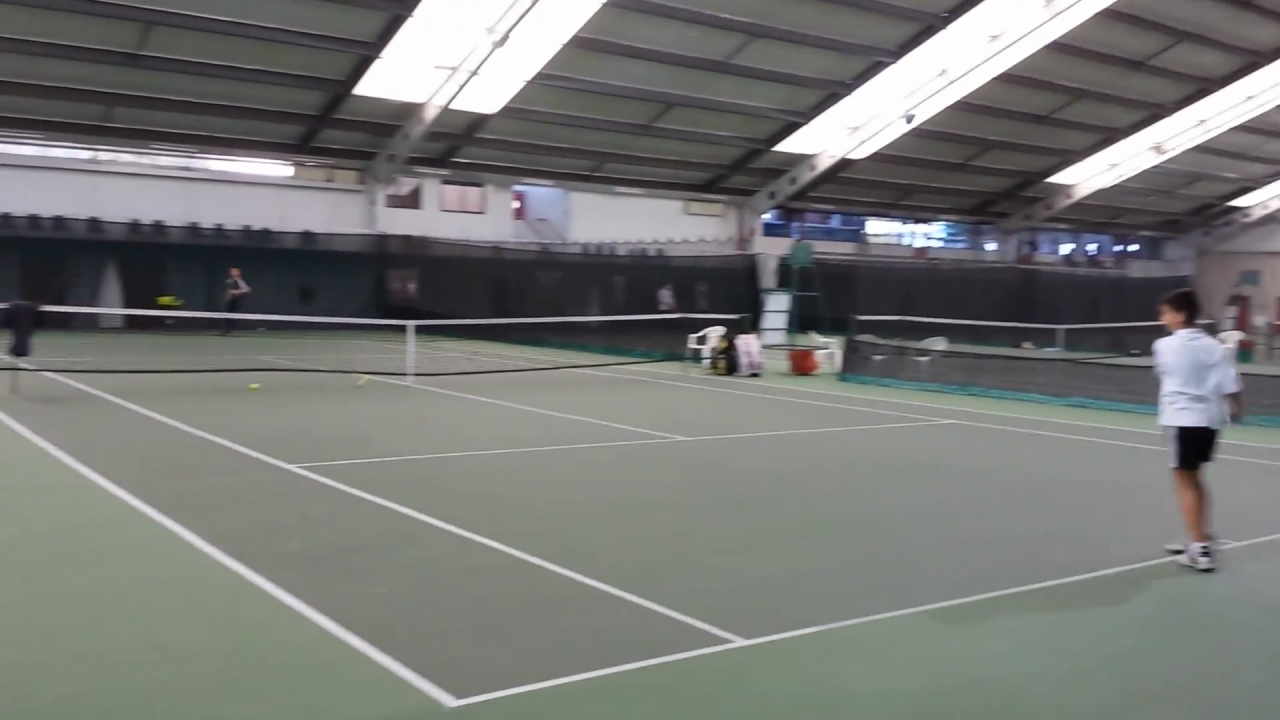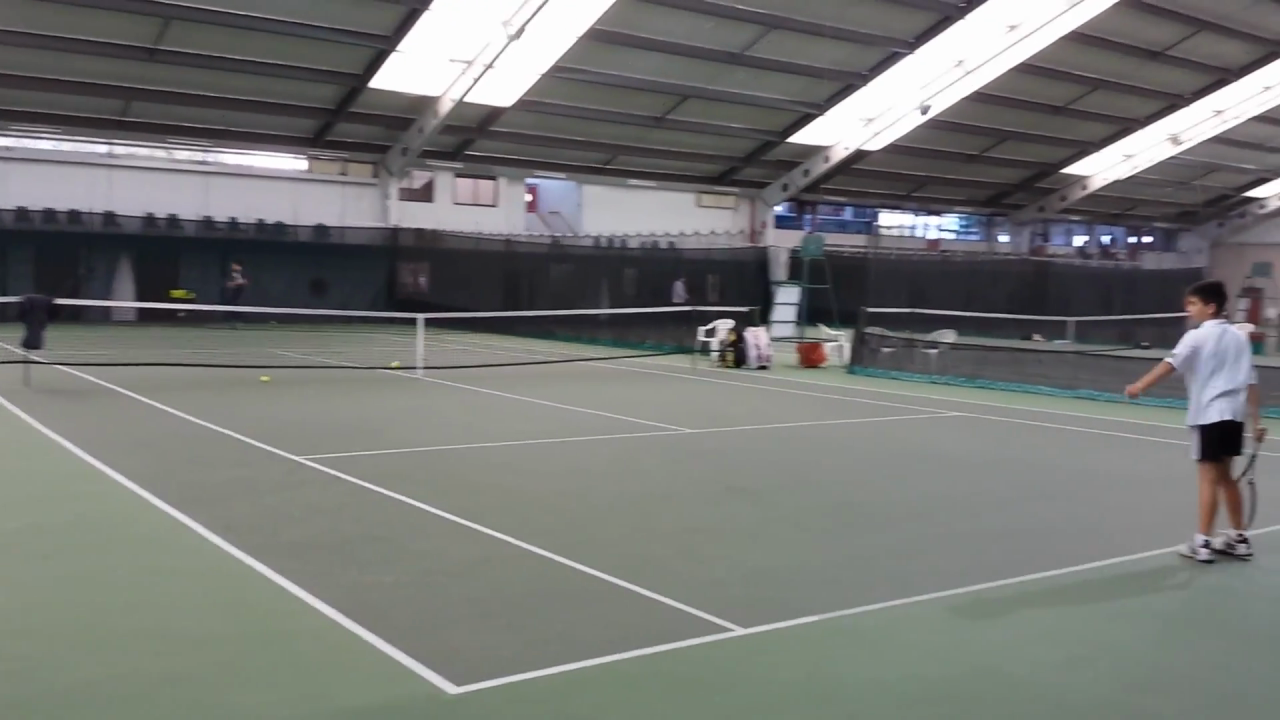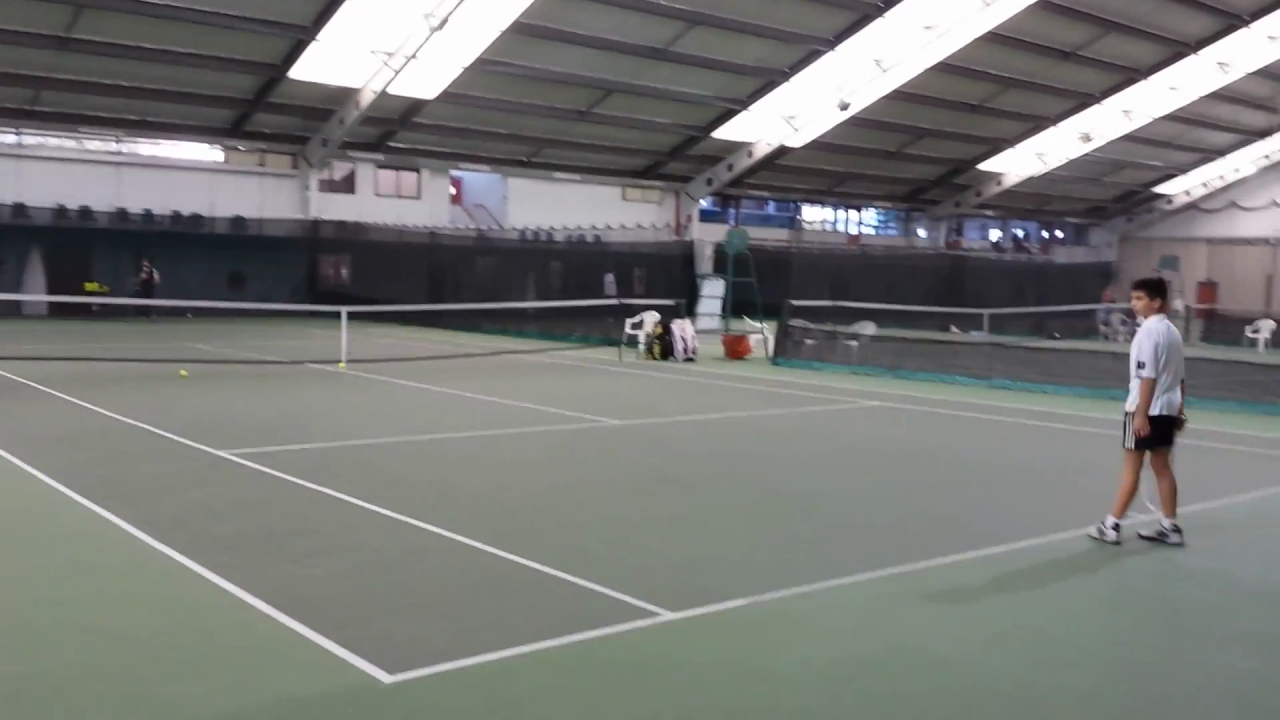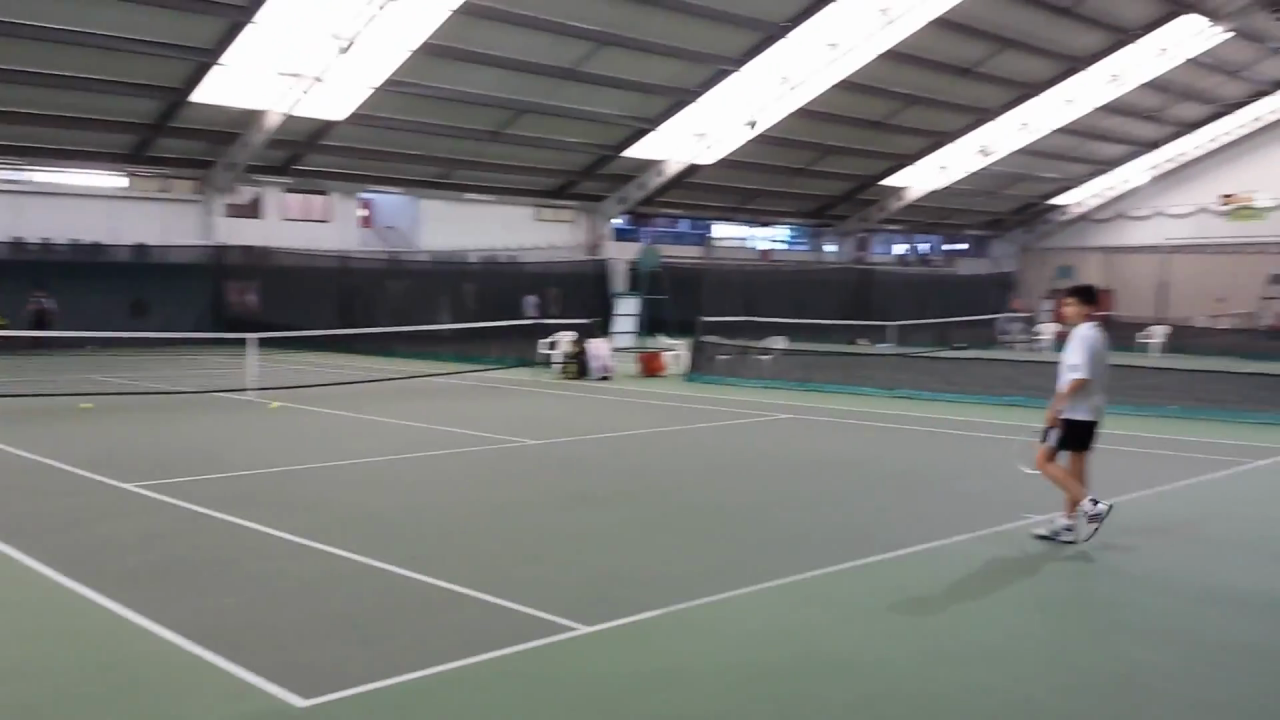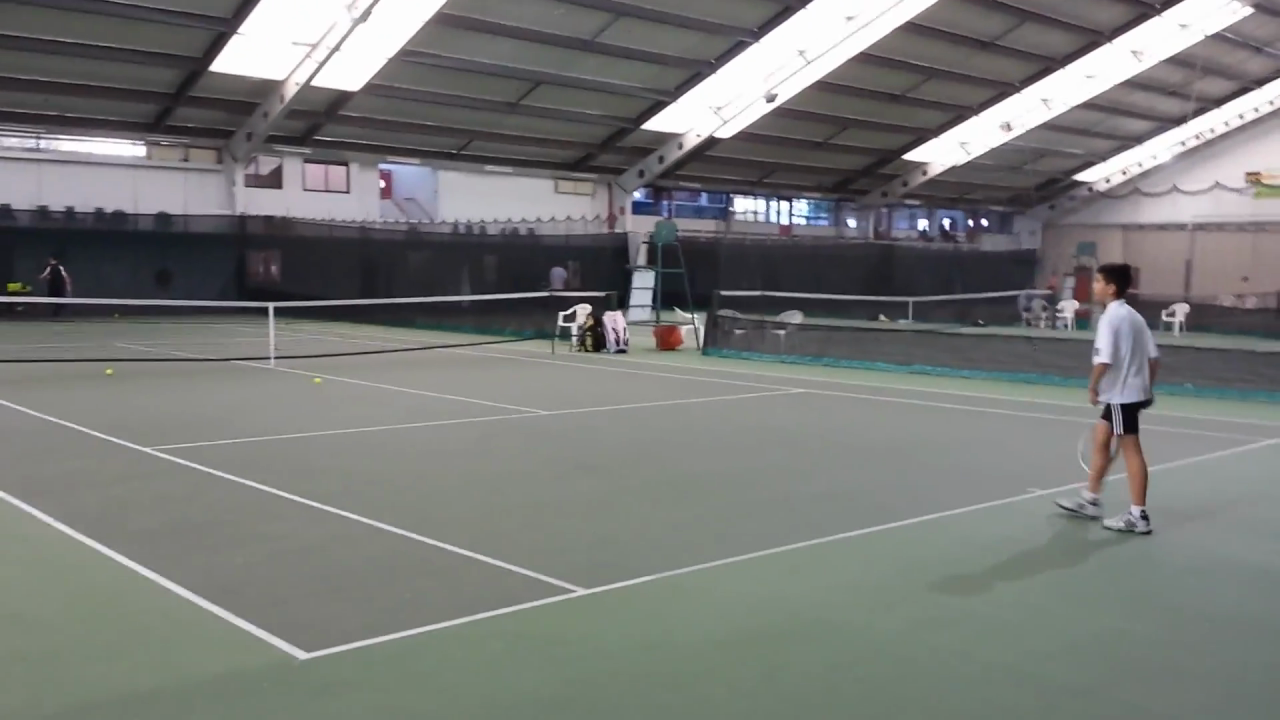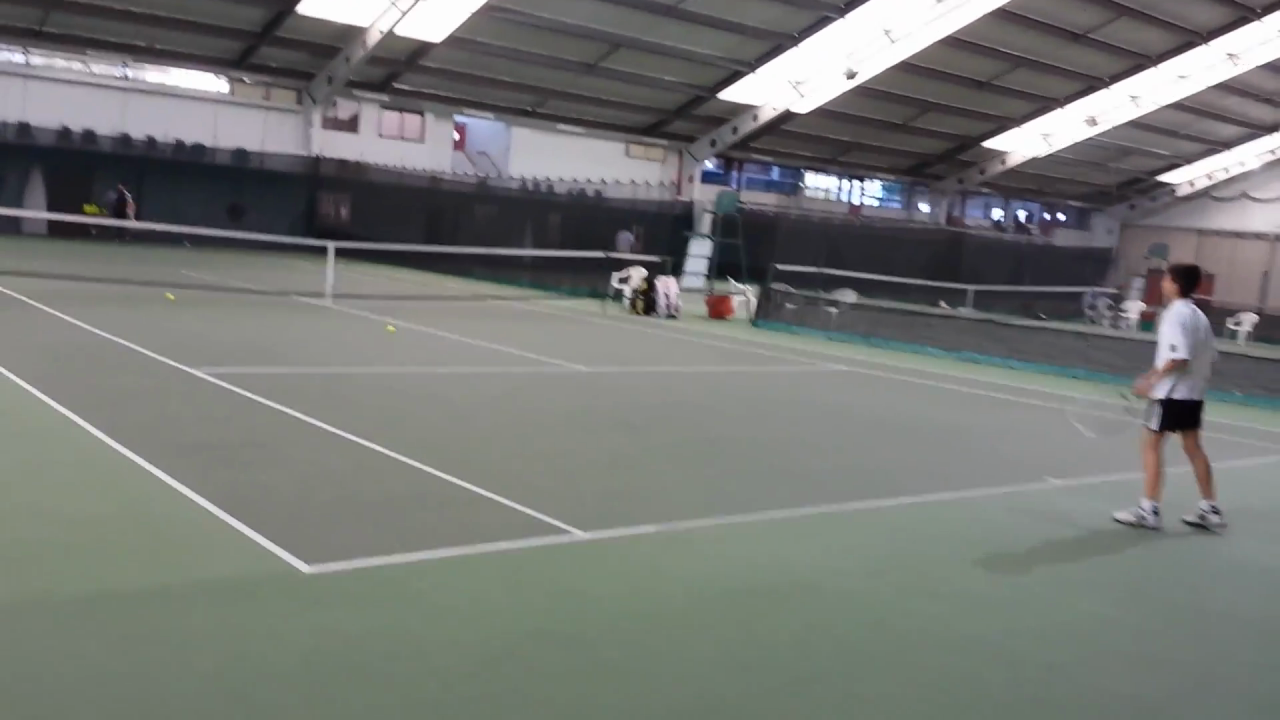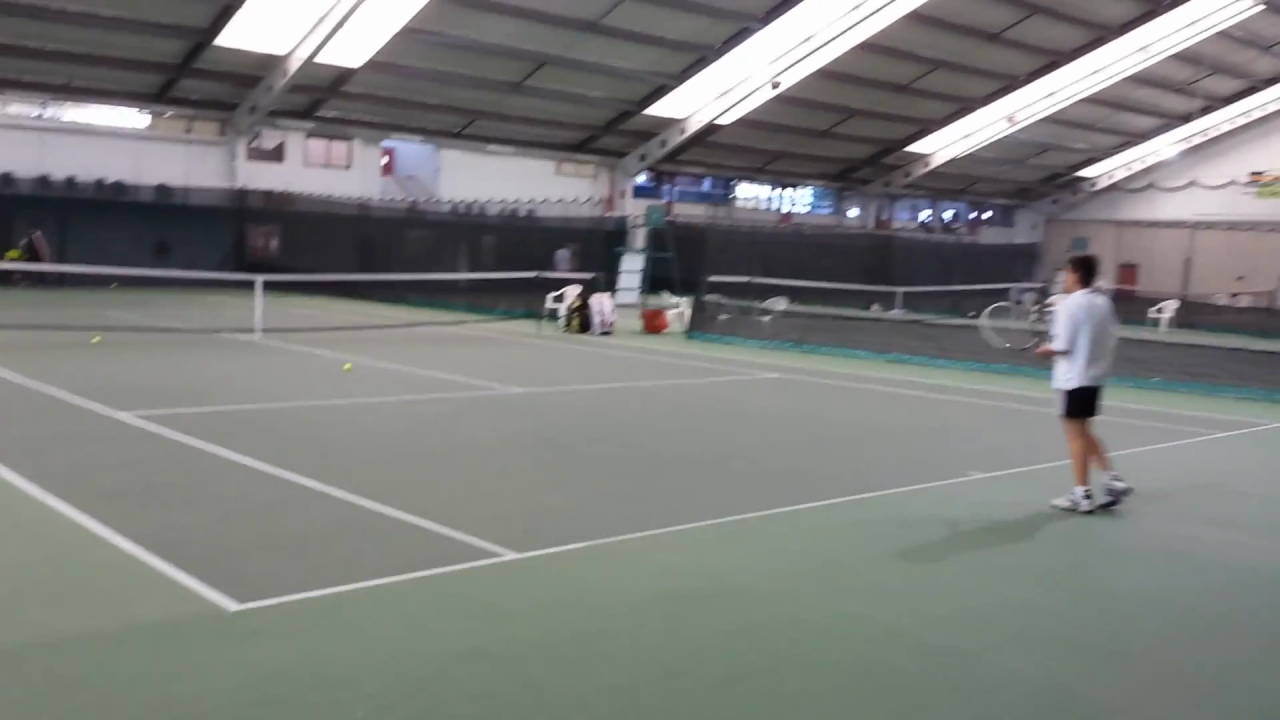
dt=0.4s
person 1, frame 1
left shoulder: (1163, 346)
right shoulder: (1215, 347)
right elbow: (1232, 388)
right wrist: (1234, 411)
left hip: (1181, 421)
right hip: (1209, 421)
left knee: (1184, 484)
right knee: (1193, 480)
left ankle: (1200, 551)
right ankle: (1198, 540)
person 1, frame 2
left shoulder: (1197, 337)
right shoulder: (1239, 338)
left elbow: (1171, 363)
right elbow: (1250, 382)
left wrist: (1141, 385)
right wrist: (1255, 420)
left hip: (1207, 415)
right hip: (1233, 415)
left knee: (1208, 478)
right knee: (1224, 476)
left ankle: (1202, 543)
right ankle: (1238, 538)
person 1, frame 3
left shoulder: (1148, 331)
right shoulder: (1172, 331)
left elbow: (1147, 376)
right elbow: (1179, 376)
left wrist: (1141, 413)
right wrist: (1179, 411)
left hip: (1145, 409)
right hip: (1169, 408)
left knee: (1131, 466)
right knee: (1161, 466)
left ankle: (1111, 525)
right ankle: (1170, 526)
person 1, frame 4
left shoulder: (1080, 337)
right shoulder: (1099, 336)
left elbow: (1079, 379)
left wrist: (1054, 406)
left hip: (1072, 412)
right hip: (1090, 413)
left knee: (1044, 461)
right knee: (1076, 469)
left ankle: (1090, 506)
right ankle: (1065, 525)
person 1, frame 5
left shoulder: (1110, 318)
right shoulder: (1134, 316)
left elbow: (1103, 361)
right elbow: (1152, 357)
left wrist: (1093, 387)
right wrist: (1148, 388)
left hip: (1121, 395)
right hip: (1134, 392)
left knee: (1130, 451)
right knee: (1100, 442)
left ankle: (1139, 515)
right ankle: (1089, 499)
person 1, frame 6
left shoulder: (1174, 315)
right shoulder: (1199, 316)
left elbow: (1179, 357)
right elbow: (1209, 357)
left wrist: (1149, 380)
left hip: (1171, 392)
right hip: (1193, 392)
left knee: (1152, 445)
right knee: (1193, 448)
left ankle: (1148, 510)
right ankle: (1210, 509)
person 1, frame 7
left shoulder: (1068, 305)
right shoulder: (1103, 304)
left elbow: (1060, 347)
right elbow: (1109, 342)
left wrist: (1045, 351)
left hip: (1072, 378)
right hip: (1094, 377)
left knee: (1074, 434)
right knee: (1084, 431)
left ankle: (1083, 495)
right ankle: (1114, 482)
